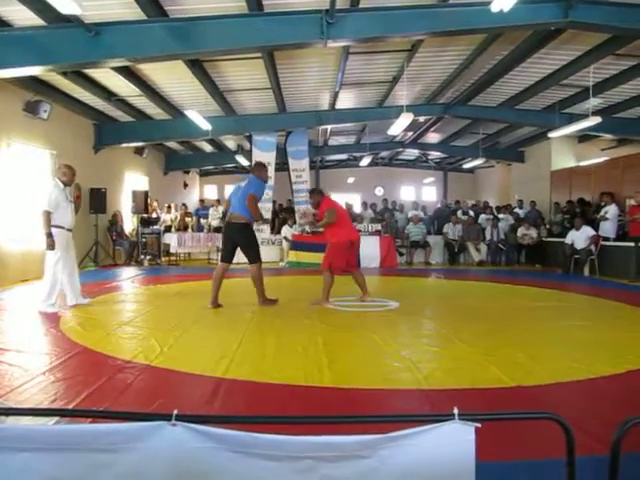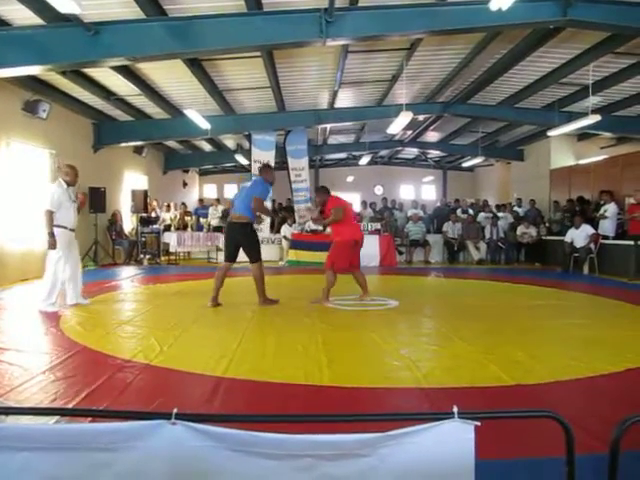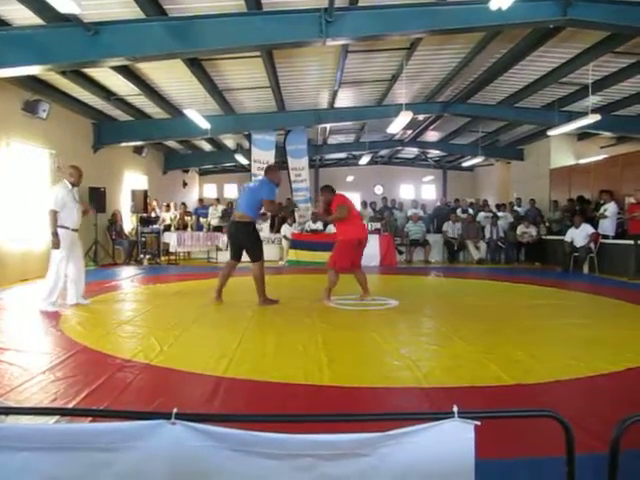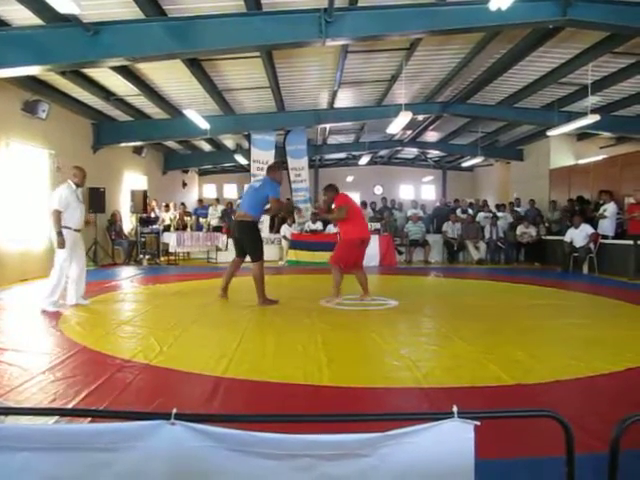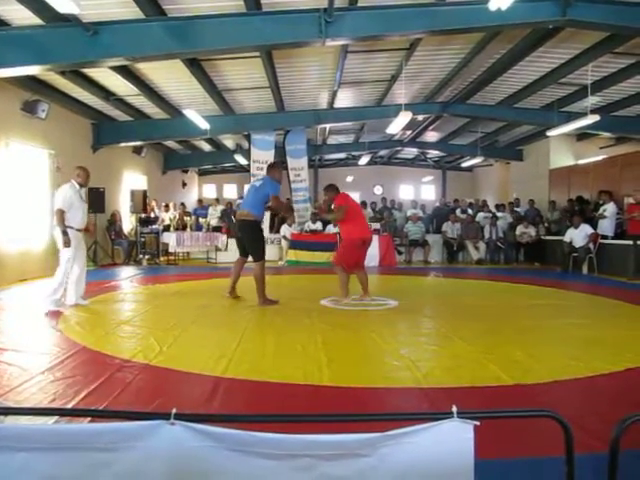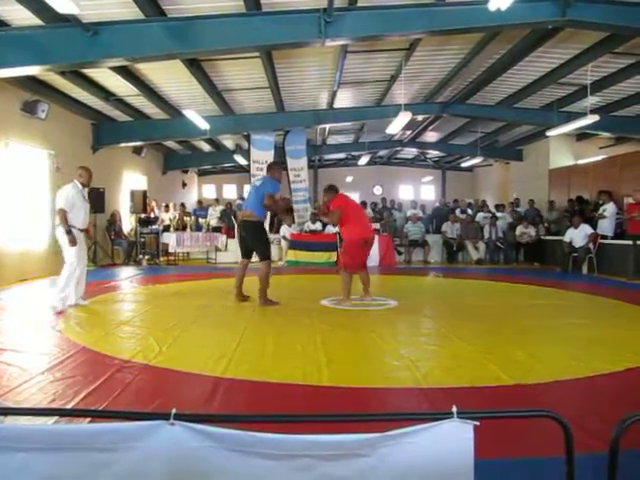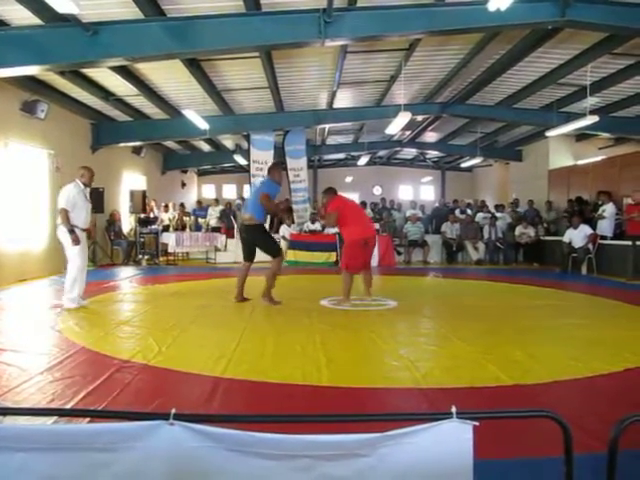
dt=0.1s
person 1, frame 1
left shoulder: (66, 191)
right shoulder: (53, 190)
left elbow: (74, 211)
right elbow: (46, 214)
left wrist: (77, 196)
right wrist: (49, 236)
left hip: (66, 233)
right hip: (56, 233)
left knee: (70, 267)
right knee: (54, 269)
left ankle: (74, 298)
right ankle: (47, 304)
person 1, frame 2
left shoulder: (70, 190)
right shoulder: (56, 189)
left elbow: (73, 212)
right elbow: (48, 213)
left wrist: (81, 203)
right wrist: (51, 235)
left hip: (69, 233)
right hip: (59, 232)
left knee: (74, 266)
right knee: (55, 269)
left ankle: (74, 297)
right ankle: (47, 303)
person 1, frame 3
left shoulder: (73, 191)
right shoulder: (60, 190)
right elbow: (52, 213)
left wrist: (85, 211)
right wrist: (54, 235)
left hip: (73, 233)
right hip: (62, 233)
left knee: (77, 266)
right knee: (57, 268)
left ankle: (75, 297)
right ankle: (48, 303)
person 1, frame 4
left shoulder: (77, 192)
right shoulder: (63, 190)
right elbow: (56, 213)
left wrist: (85, 221)
right wrist: (60, 235)
left hip: (76, 233)
right hip: (65, 232)
left knee: (79, 265)
right knee: (61, 267)
left ankle: (75, 297)
right ankle: (49, 302)
person 1, frame 5
left shoulder: (81, 192)
right shoulder: (66, 190)
right elbow: (59, 212)
left wrist: (87, 226)
right wrist: (64, 234)
left hip: (77, 233)
right hip: (67, 232)
left knee: (79, 265)
right knee: (66, 266)
left ankle: (74, 297)
right ankle: (52, 300)
person 1, frame 6
left shoulder: (83, 192)
right shoulder: (68, 190)
right elbow: (61, 212)
left wrist: (88, 229)
right wrist: (69, 233)
left hip: (79, 233)
right hip: (67, 232)
left knee: (81, 265)
right knee: (72, 264)
left ankle: (75, 297)
right ankle: (60, 299)
person 1, frame 7
left shoulder: (85, 192)
right shoulder: (70, 190)
right elbow: (63, 212)
left wrist: (88, 230)
right wrist: (71, 232)
left hip: (80, 232)
right hip: (69, 231)
left knee: (81, 265)
right knee: (76, 263)
left ankle: (74, 297)
right ankle: (70, 298)
person 2, frame 1
left shoulder: (241, 184)
right shoulder: (259, 184)
left elbow: (228, 205)
right elbow: (250, 203)
right wrist: (261, 218)
left hip: (229, 225)
right hip: (243, 227)
left knee: (223, 264)
right knee: (255, 264)
left ankle: (213, 300)
right ankle: (262, 299)
person 2, frame 2
left shoulder: (247, 184)
right shoulder: (264, 185)
left elbow: (232, 204)
right elbow: (256, 206)
right wrist: (270, 213)
left hip: (231, 225)
right hip: (244, 227)
left knee: (227, 262)
right knee: (256, 262)
left ankle: (214, 298)
right ankle: (262, 298)
person 2, frame 3
left shoulder: (253, 184)
right shoulder: (269, 186)
right elbow: (269, 207)
left hip: (233, 224)
right hip: (246, 226)
left knee: (233, 260)
right knee: (257, 262)
left ankle: (218, 291)
right ankle: (262, 298)
person 2, frame 4
left shoulder: (255, 183)
right shoulder: (272, 185)
right elbow: (276, 206)
left wrist: (267, 211)
left hip: (237, 223)
right hip: (249, 225)
left knee: (239, 257)
right knee: (257, 262)
left ankle: (224, 288)
right ankle: (262, 298)
person 2, frame 5
left shoulder: (256, 182)
right shoulder: (273, 184)
right elbow: (275, 203)
left wrist: (270, 207)
right wrist: (283, 206)
left hip: (239, 222)
right hip: (251, 224)
left knee: (243, 256)
right knee: (259, 261)
left ankle: (232, 289)
right ankle: (262, 298)
person 2, frame 6
left shoulder: (257, 182)
right shoulder: (273, 183)
right elbow: (269, 201)
left wrist: (277, 206)
right wrist: (279, 208)
left hip: (242, 223)
right hip: (254, 225)
left knee: (245, 260)
right knee: (265, 261)
left ankle: (238, 293)
right ankle: (263, 298)
person 2, frame 7
left shoulder: (261, 185)
right shoulder: (272, 185)
right elbow: (263, 201)
left wrist: (275, 209)
right wrist: (277, 210)
left hip: (244, 227)
right hip: (256, 228)
left knee: (247, 262)
right knee: (278, 257)
left ankle: (239, 295)
right ankle: (267, 293)
person 3, frame 1
left shoulder: (326, 203)
right shoulder: (329, 203)
left elbow: (332, 219)
left wrist: (317, 225)
left hip: (340, 240)
right hip: (352, 237)
left knee: (327, 268)
right knee: (353, 267)
left ankle: (324, 299)
right ankle: (365, 294)
person 3, frame 2
left shoulder: (332, 201)
right shoulder: (336, 202)
left elbow: (339, 216)
right elbow: (331, 219)
left wrist: (324, 222)
right wrist: (320, 217)
left hip: (345, 239)
right hip: (356, 237)
left knee: (331, 267)
right knee: (354, 267)
left ankle: (324, 297)
right ankle: (365, 293)
person 3, frame 3
left shoulder: (338, 199)
right shoulder: (341, 200)
left elbow: (343, 214)
right elbow: (337, 218)
left wrist: (327, 219)
right wrist: (324, 213)
left hip: (349, 238)
right hip: (360, 236)
left knee: (333, 266)
right knee: (355, 267)
left ankle: (327, 296)
right ankle: (366, 293)
person 3, frame 4
left shoulder: (340, 199)
right shoulder: (345, 199)
left elbow: (342, 215)
right elbow: (339, 218)
left wrist: (327, 216)
right wrist: (326, 211)
left hip: (352, 237)
right hip: (363, 236)
left knee: (336, 263)
right knee: (356, 266)
left ankle: (336, 294)
right ankle: (365, 293)
person 3, frame 5
left shoulder: (340, 199)
right shoulder: (345, 199)
left elbow: (339, 216)
right elbow: (339, 219)
left wrist: (326, 216)
right wrist: (326, 212)
left hip: (353, 237)
right hip: (364, 236)
left knee: (340, 264)
right knee: (358, 266)
left ankle: (345, 295)
right ankle: (366, 293)
person 3, frame 6
left shoulder: (336, 201)
right shoulder: (346, 200)
left elbow: (334, 220)
left wrist: (324, 218)
right wrist: (327, 213)
left hip: (355, 237)
right hip: (368, 235)
left knee: (346, 267)
right knee: (361, 266)
left ankle: (346, 298)
right ankle: (366, 293)
person 3, frame 7
left shoulder: (334, 202)
right shoulder: (346, 201)
left elbow: (331, 222)
right wrist: (326, 215)
left hip: (355, 237)
right hip: (369, 234)
left knee: (347, 268)
right knee: (365, 265)
left ankle: (345, 299)
right ankle: (368, 292)
